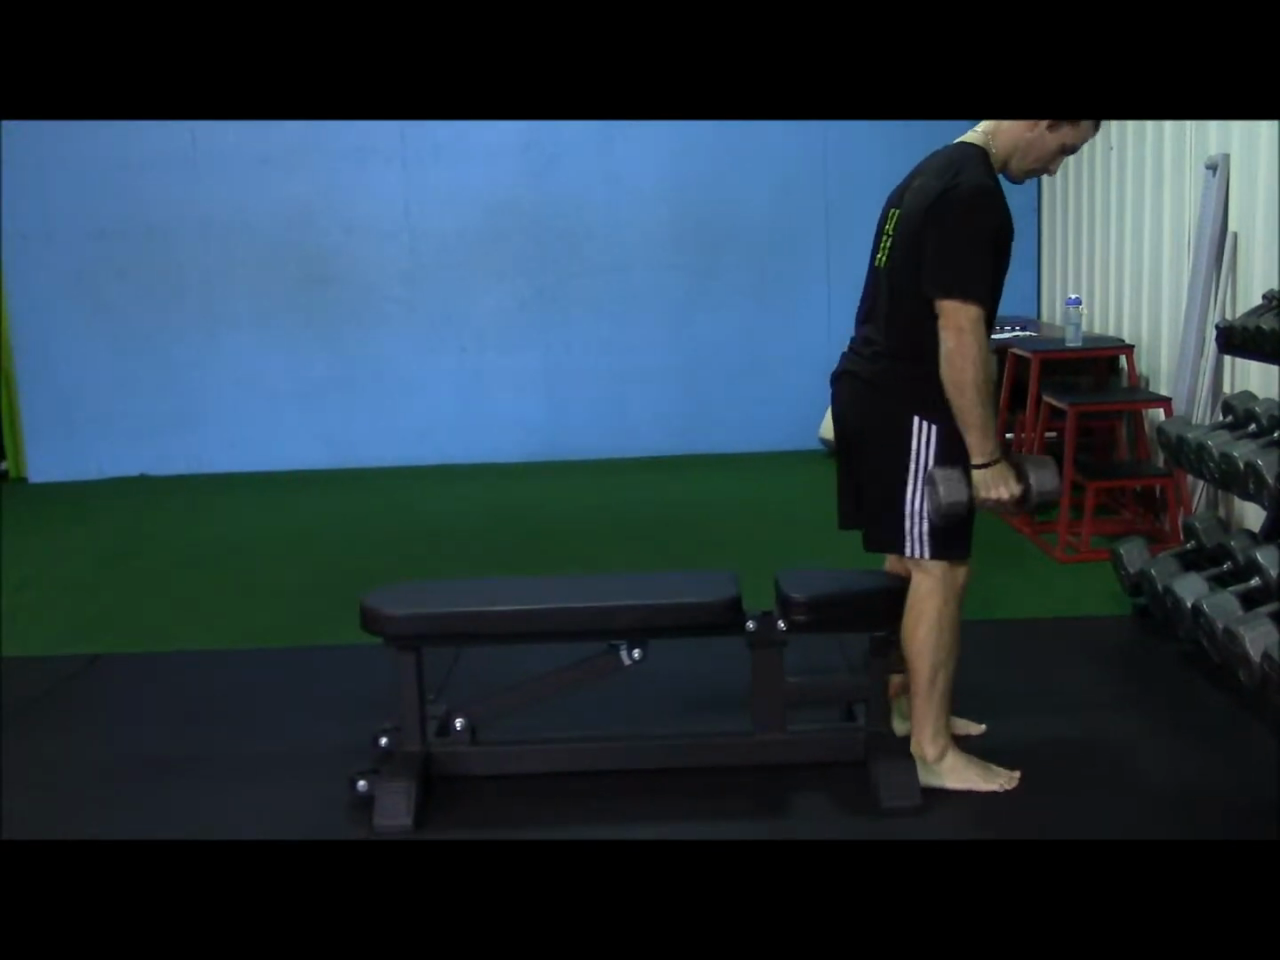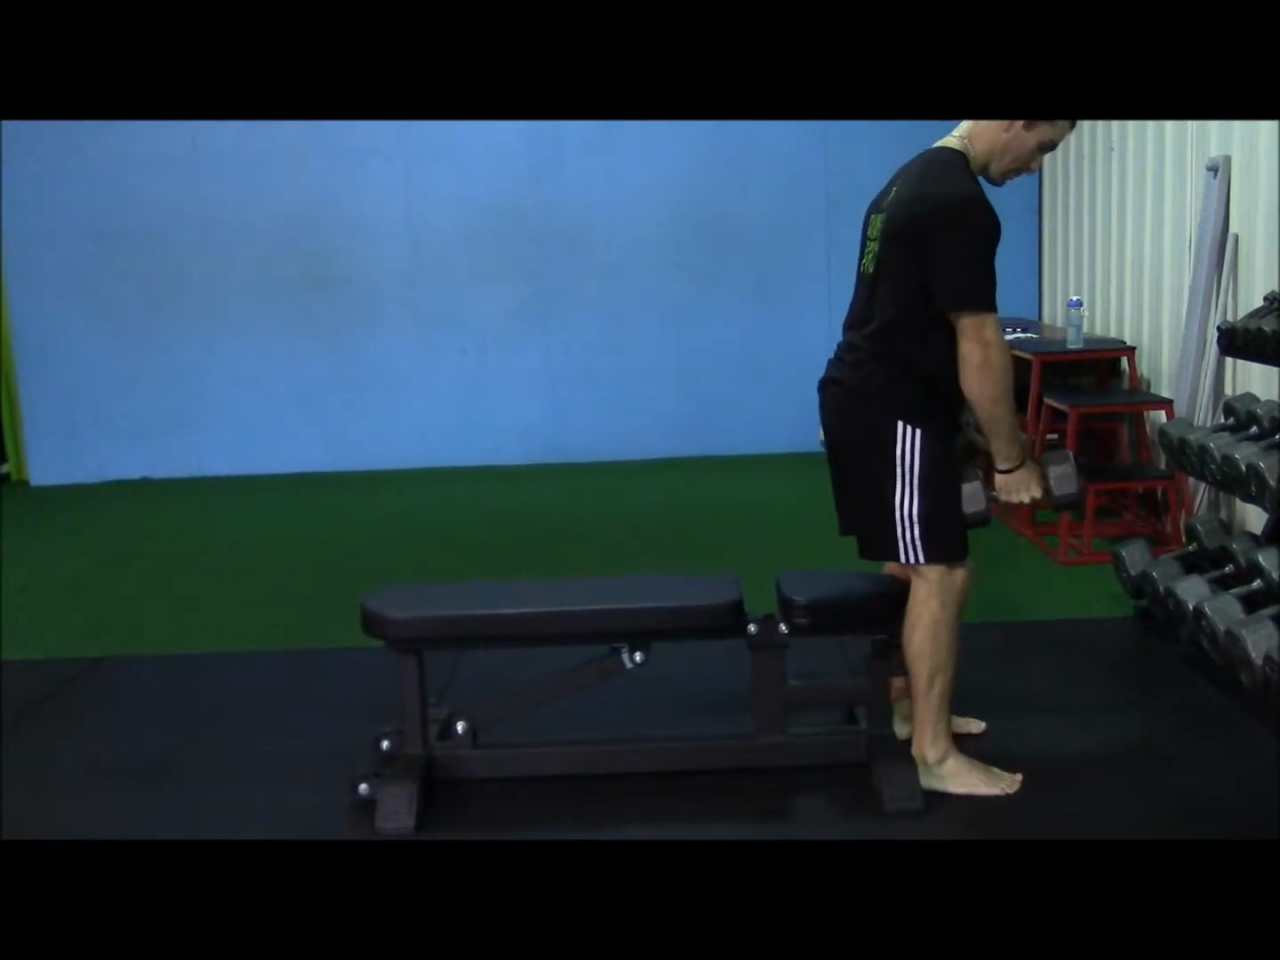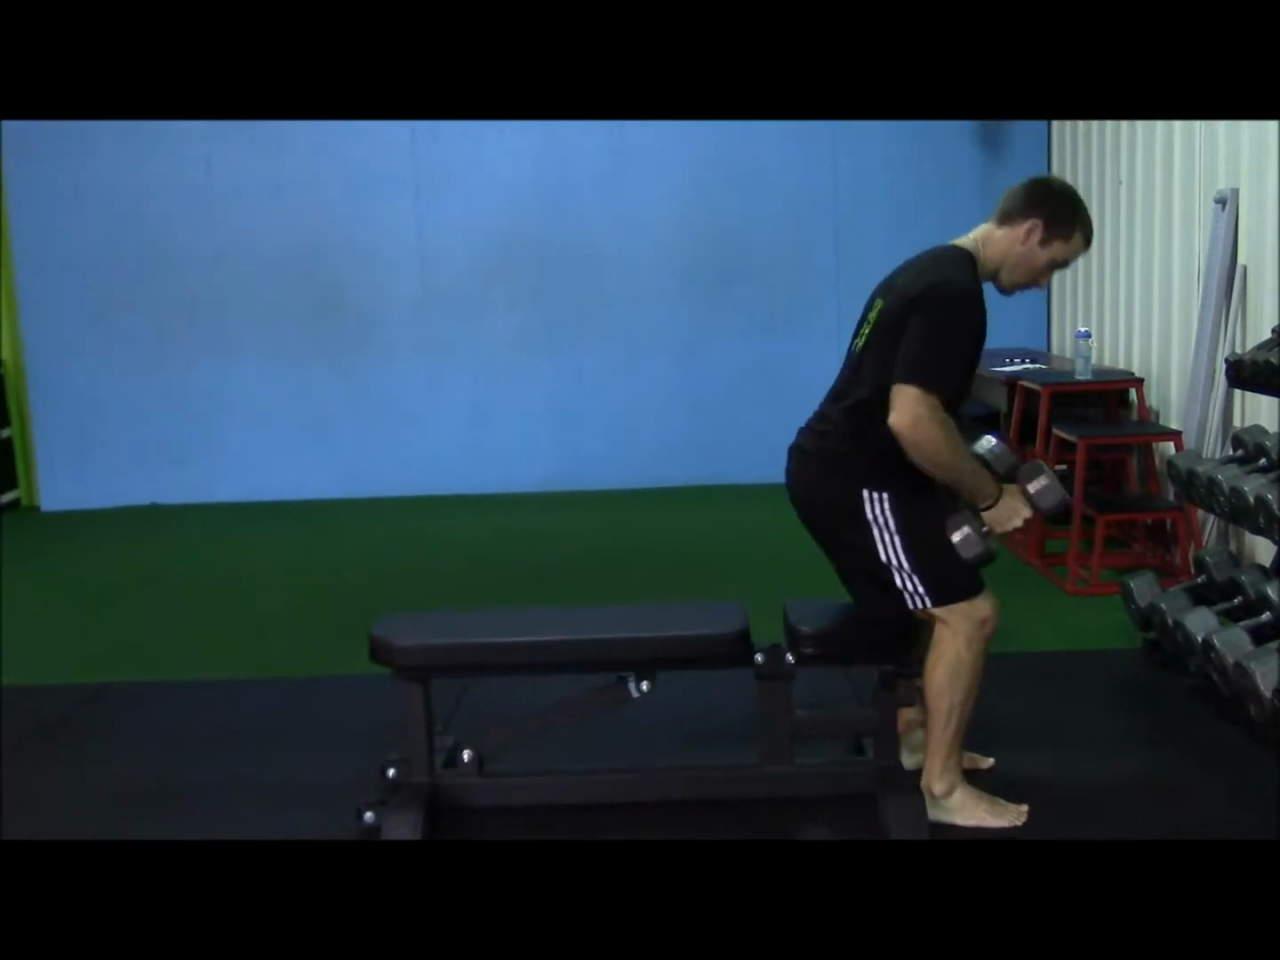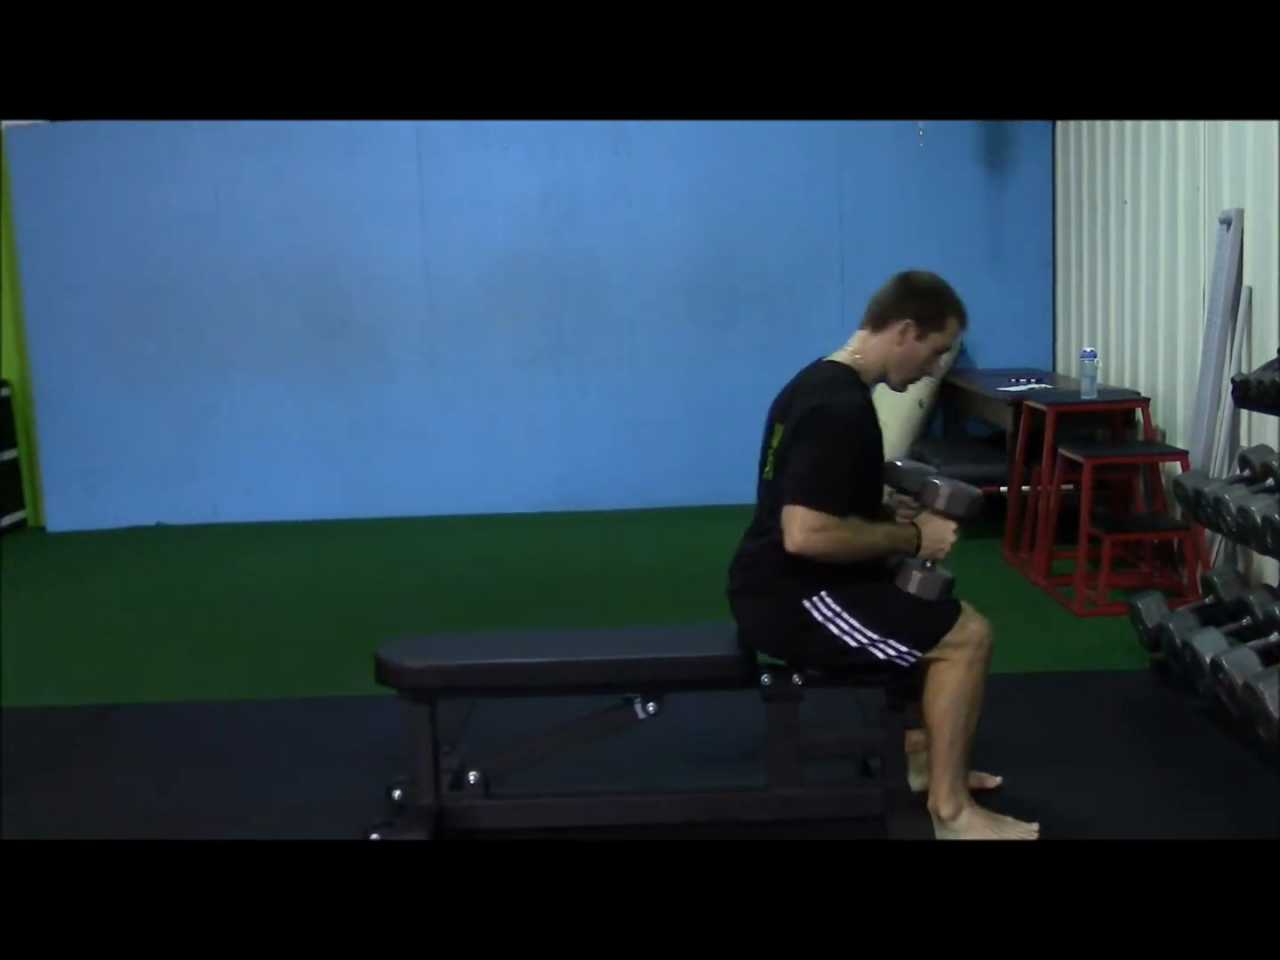
dt=0.7s
person 1, frame 1
left shoulder: (941, 172)
right shoulder: (974, 195)
right elbow: (961, 335)
right wrist: (986, 458)
left hip: (873, 389)
right hip: (905, 406)
left knee: (910, 561)
right knee: (939, 569)
left ankle: (902, 701)
right ankle: (933, 751)
person 1, frame 2
left shoulder: (921, 176)
right shoulder: (960, 202)
right elbow: (979, 346)
right wrist: (1012, 459)
left hip: (865, 395)
right hip: (894, 411)
left knee: (910, 566)
right knee: (942, 575)
left ankle: (905, 702)
right ankle: (934, 755)
person 1, frame 3
left shoulder: (935, 269)
right shoulder: (955, 296)
right elbow: (911, 420)
left wrist: (969, 484)
right wrist: (992, 498)
left hip: (831, 465)
right hip: (850, 480)
left knee: (937, 599)
right knee: (969, 611)
left ankle: (913, 734)
right ankle: (944, 787)
person 1, frame 4
left shoulder: (816, 384)
right shoulder: (841, 411)
right elbow: (807, 534)
left wrist: (886, 512)
right wrist: (912, 536)
left hip: (774, 582)
right hip: (789, 598)
left knee: (942, 615)
right knee: (967, 636)
left ankle: (915, 753)
right ankle: (951, 809)
